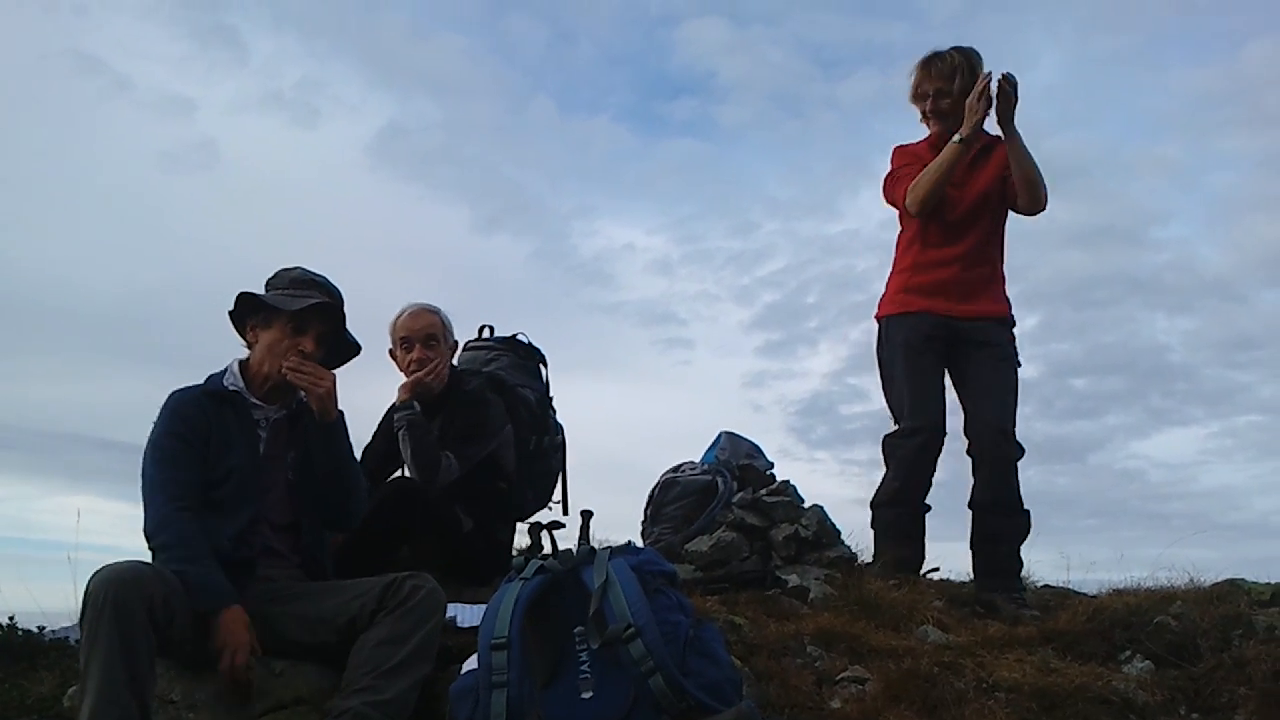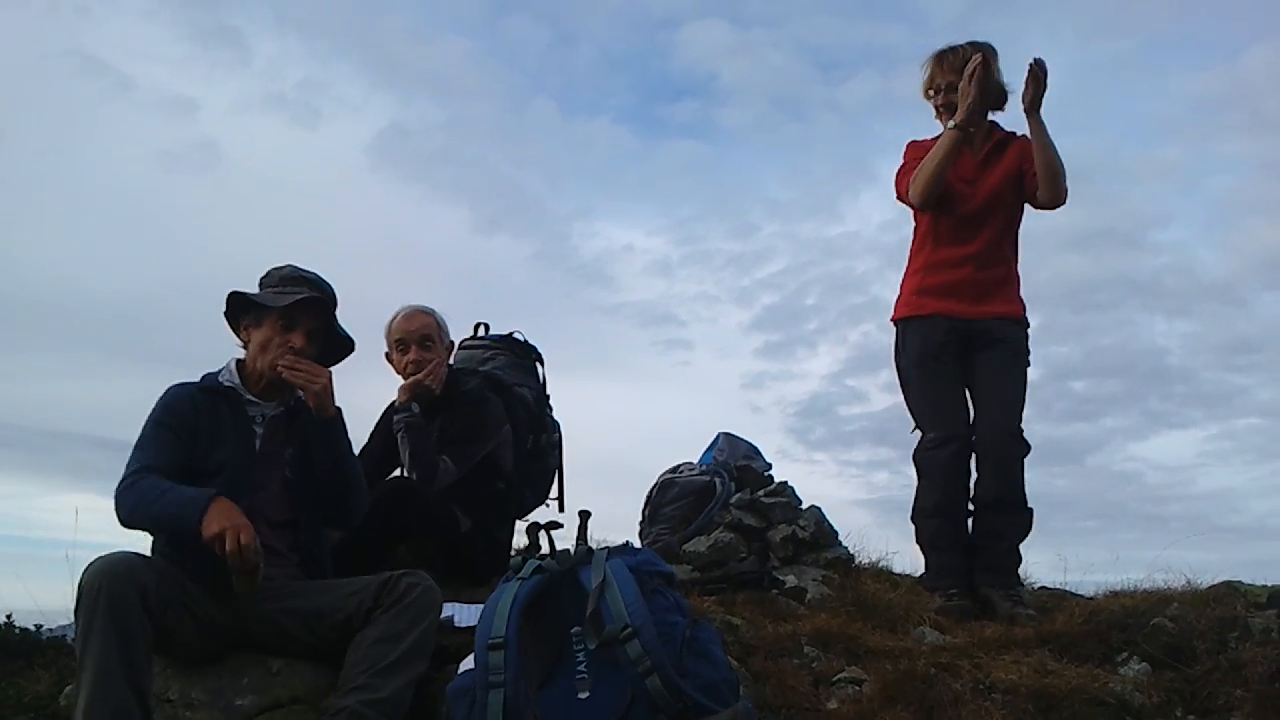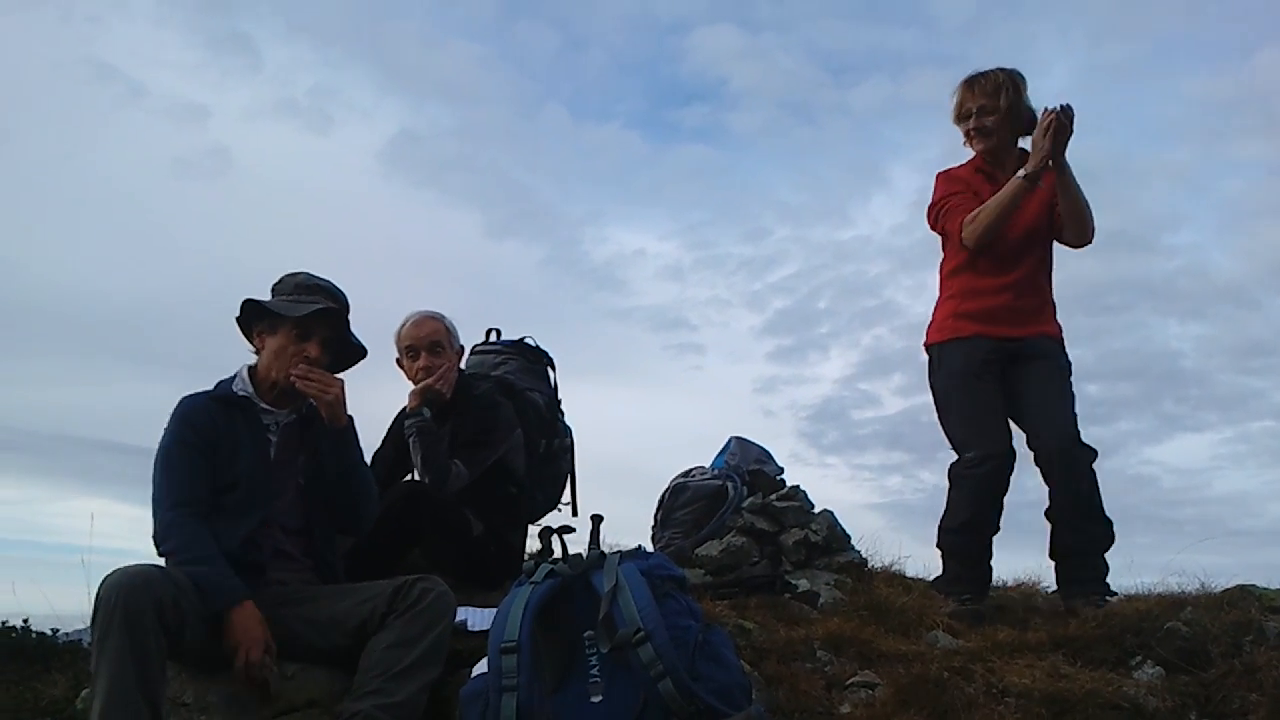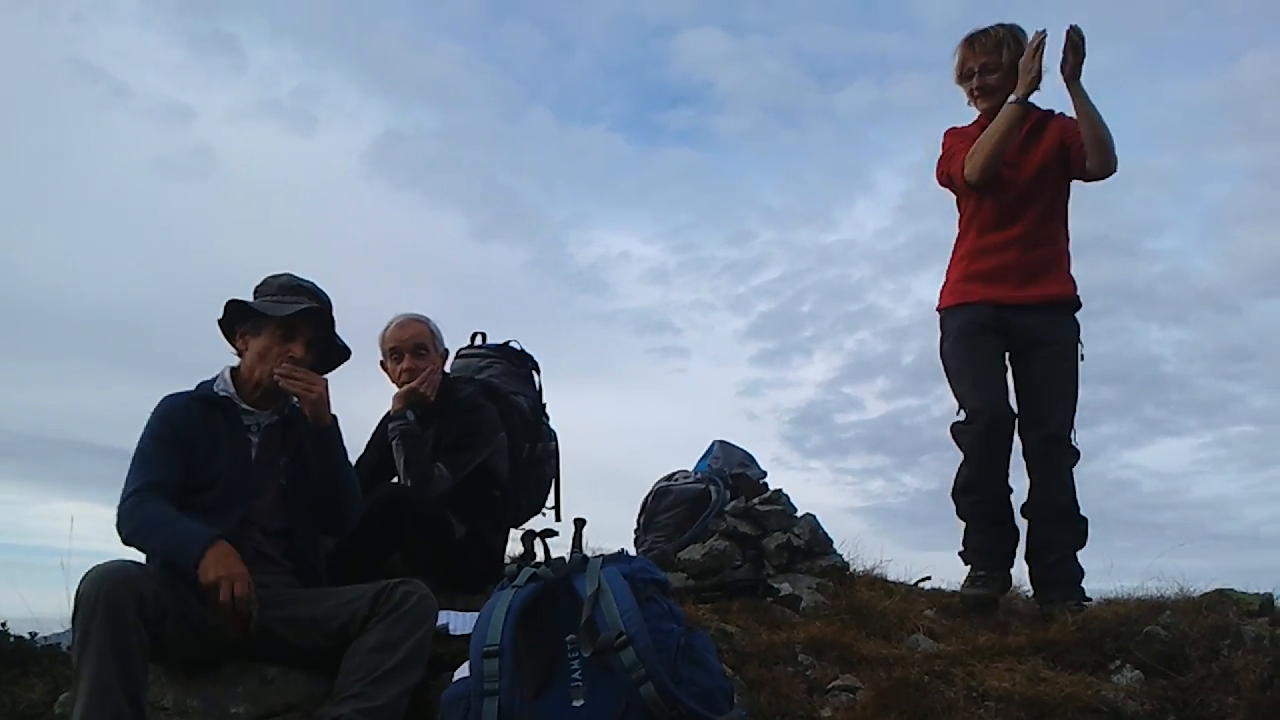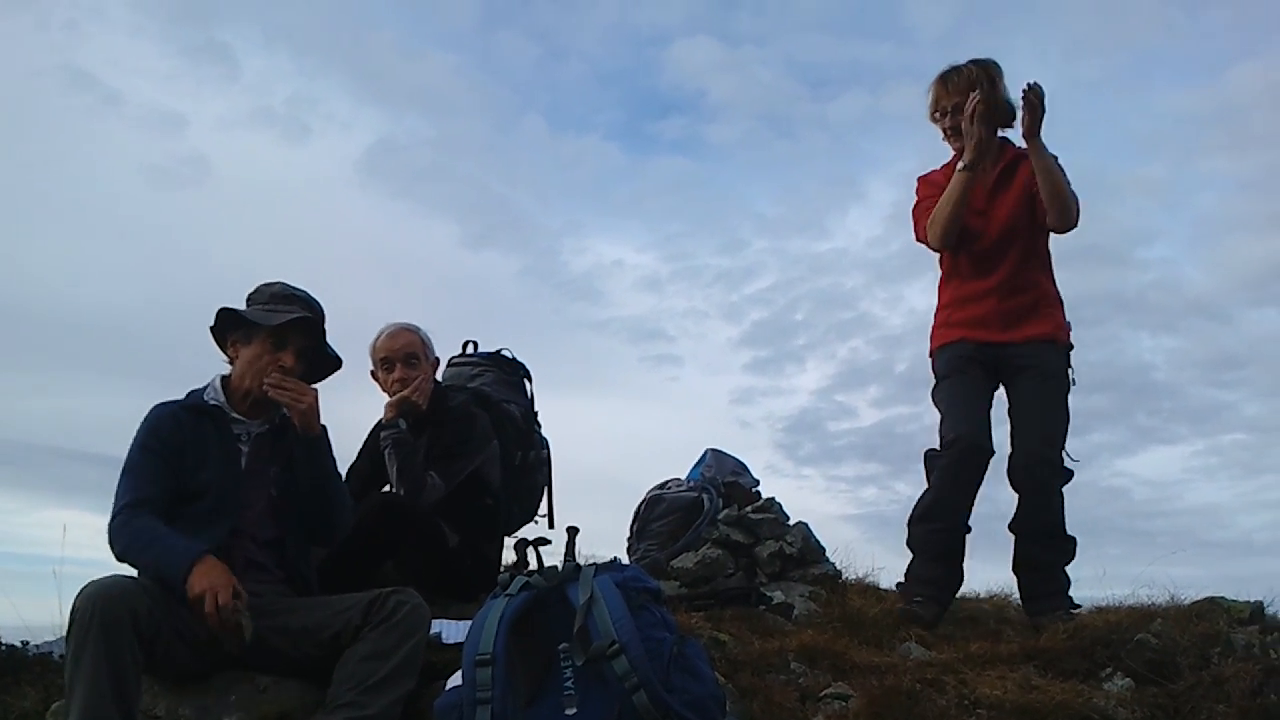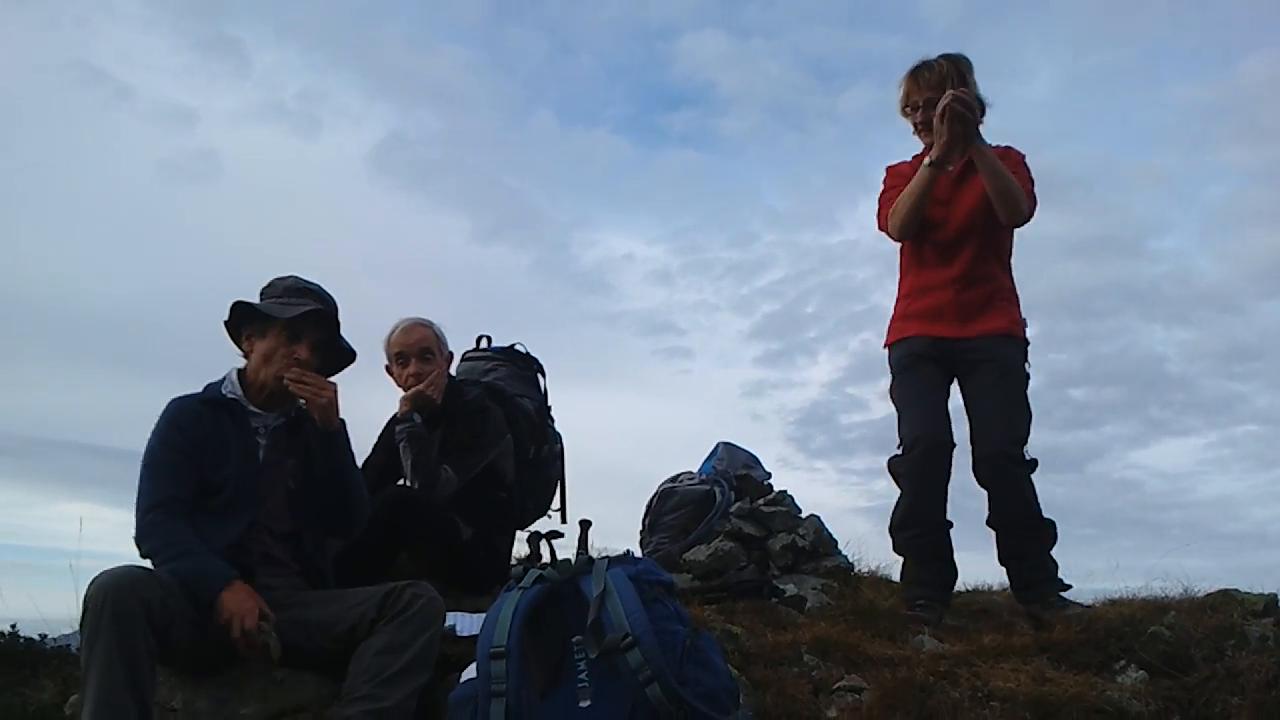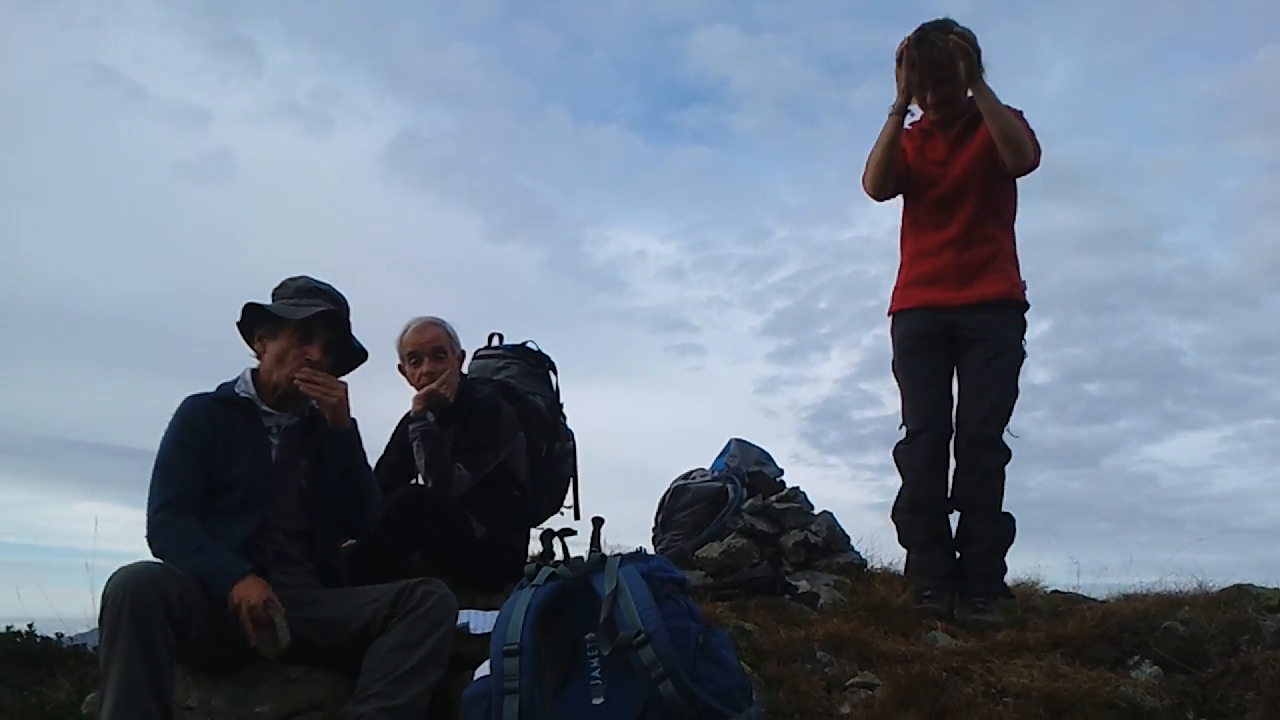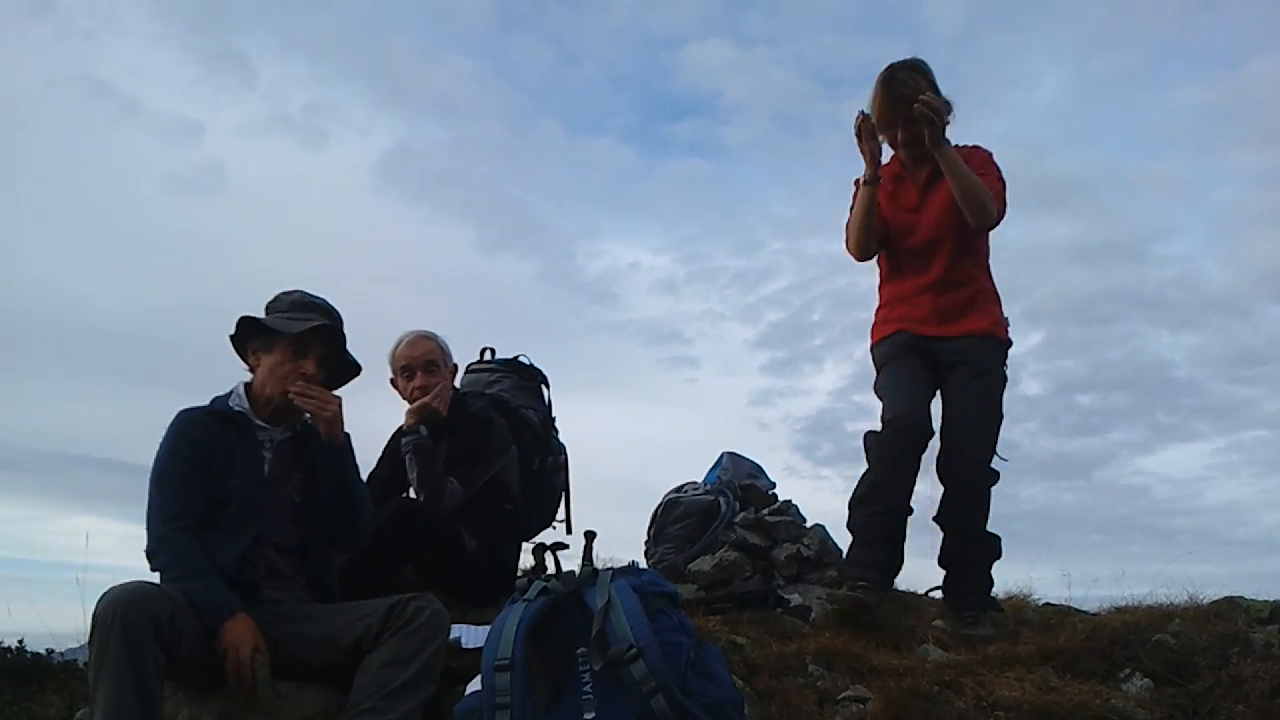
dt=0.3s
person 1, frame 1
left shoulder: (1000, 156)
right shoulder: (909, 156)
left elbow: (1033, 202)
right elbow: (916, 200)
left wrist: (1006, 127)
right wrist: (963, 132)
left hip: (984, 318)
right hip: (911, 314)
left knee: (995, 439)
right knee: (918, 431)
left ankle: (998, 577)
right ankle: (896, 562)
person 1, frame 2
left shoulder: (1015, 151)
right shoulder: (922, 152)
left elbow: (1053, 195)
right elbow: (920, 194)
left wrist: (1034, 115)
right wrist: (959, 122)
left hip: (997, 318)
right hip: (927, 317)
left knee: (1000, 437)
right knee: (945, 440)
left ankle: (995, 573)
right ankle: (948, 578)
person 1, frame 3
left shoulder: (1051, 180)
right shoulder: (952, 183)
left elbow: (1079, 235)
right elbow: (975, 234)
left wrist: (1057, 163)
right wrist: (1029, 169)
left hip: (1035, 340)
right hip: (964, 339)
left knee: (1063, 446)
right knee: (985, 455)
left ankle: (1082, 581)
right ankle: (964, 583)
person 1, frame 4
left shoulder: (1057, 131)
right shoulder: (960, 140)
left elbow: (1102, 164)
right elbow: (978, 171)
left wrist: (1074, 86)
right wrist: (1022, 94)
left hip: (1047, 305)
right hip: (973, 303)
left knee: (1050, 438)
right knee: (987, 419)
left ankle: (1058, 584)
right ankle: (987, 561)
person 1, frame 5
left shoulder: (1033, 166)
right shoulder: (934, 184)
left elbow: (1064, 219)
right elbow: (940, 237)
left wrist: (1035, 141)
right wrist: (972, 159)
left hip: (1035, 339)
right hip: (962, 340)
left knee: (1038, 462)
right knee: (962, 446)
left ankle: (1046, 595)
right ankle: (928, 587)
person 1, frame 6
left shoulder: (1003, 161)
right shoulder: (903, 176)
left elbow: (1018, 213)
right elbow: (898, 227)
left wrist: (974, 145)
right wrist: (939, 155)
left hip: (992, 333)
right hip: (918, 337)
left knee: (1002, 453)
right knee: (923, 447)
left ankle: (1037, 583)
right ankle: (925, 587)
person 1, frame 7
left shoulder: (1000, 124)
right shoulder: (905, 140)
left elbow: (1024, 160)
right elbow: (875, 188)
left wrist: (977, 86)
right wrist: (901, 106)
left hip: (992, 304)
right hip: (920, 306)
left knee: (980, 435)
right knee: (925, 434)
left ankle: (979, 582)
right ankle: (931, 577)
person 1, frame 8
left shoulder: (972, 162)
right shoulder: (876, 184)
left elbow: (987, 217)
right elbow: (860, 249)
left wrist: (940, 148)
right wrist: (872, 170)
left hip: (974, 336)
right hip: (902, 335)
left knee: (967, 461)
right knee: (903, 427)
left ankle: (968, 599)
right ankle: (868, 571)
person 2, frame 1
left shoulder: (315, 423)
right shoulder: (191, 408)
left elbow: (346, 519)
right elbow: (168, 519)
left wrist: (329, 420)
right wrist: (223, 606)
left hip: (293, 600)
right hip: (202, 598)
left knee: (418, 593)
right knee: (122, 585)
person 2, frame 2
left shoulder: (312, 419)
right shoulder: (188, 403)
left elbow: (347, 515)
right elbow: (135, 497)
left wrist: (327, 416)
right wrist: (206, 506)
left hip: (289, 599)
right hip: (197, 590)
left knee: (414, 591)
right knee: (113, 575)
person 2, frame 3
left shoulder: (324, 427)
right shoulder: (201, 413)
left elbow: (358, 523)
right elbow: (176, 523)
left wrist: (338, 426)
right wrist: (234, 604)
left hip: (304, 602)
right hip: (213, 602)
left knee: (427, 597)
right knee: (132, 589)
person 2, frame 4
left shoulder: (307, 428)
right shoulder: (182, 413)
left elbow: (342, 524)
right elbow: (138, 512)
left wrist: (322, 425)
right wrist: (205, 547)
left hip: (285, 605)
right hip: (193, 598)
left knee: (410, 599)
right knee: (112, 584)
person 2, frame 5
left shoulder: (298, 438)
right shoulder: (172, 423)
left elbow: (332, 533)
right elbow: (129, 523)
left wrist: (311, 436)
right wrist: (194, 561)
left hip: (278, 614)
right hip: (184, 609)
left knee: (402, 609)
right knee: (107, 600)
person 2, frame 6
left shoulder: (314, 431)
right shoulder: (190, 416)
left elbow: (349, 527)
right elbow: (157, 525)
left wrist: (331, 429)
right wrist: (224, 588)
left hip: (293, 606)
right hip: (202, 603)
left knee: (417, 601)
right knee: (120, 590)
person 2, frame 7
left shoulder: (326, 430)
right shoulder: (203, 415)
left elbow: (362, 525)
right elbow: (168, 524)
left wrist: (341, 428)
right wrist: (236, 579)
left hip: (307, 604)
right hip: (216, 599)
left knee: (430, 599)
right knee: (139, 584)
person 2, frame 8
left shoulder: (319, 444)
right shoulder: (197, 428)
left elbow: (353, 540)
right elbow: (169, 539)
left wrist: (336, 443)
right wrist: (228, 617)
left hip: (298, 622)
right hip: (209, 618)
left knee: (423, 615)
right knee: (128, 605)
person 3, frame 1
left shoulder: (479, 403)
right shoulder: (405, 410)
left elbow: (429, 478)
right elbow: (362, 481)
left wrist: (407, 406)
left hip: (479, 549)
right hip: (429, 541)
left knee: (402, 494)
person 3, frame 2
left shoulder: (478, 402)
right shoulder: (401, 410)
left elbow: (428, 480)
left wrist: (408, 408)
left hip: (477, 549)
right hip: (426, 539)
left knee: (399, 492)
person 3, frame 3
left shoulder: (489, 406)
right shoulder: (414, 415)
left elbow: (440, 485)
left wrist: (418, 414)
left hip: (490, 553)
right hip: (439, 545)
left knee: (412, 496)
person 3, frame 4
left shoulder: (472, 409)
right shoulder: (399, 418)
left elbow: (423, 488)
left wrist: (402, 417)
left hip: (471, 557)
right hip: (421, 548)
left knee: (394, 499)
person 3, frame 5
left shoulder: (464, 417)
right shoulder: (391, 426)
left elbow: (416, 497)
right elbow: (349, 500)
left wrist: (394, 425)
left hip: (464, 565)
right hip: (415, 557)
left knee: (387, 508)
person 3, frame 6
left shoulder: (478, 411)
right shoulder: (404, 421)
left elbow: (431, 491)
left wrist: (410, 420)
left hip: (479, 557)
right hip: (430, 548)
left knee: (400, 501)
person 3, frame 7
left shoulder: (490, 409)
right shoulder: (417, 419)
left elbow: (445, 489)
right elbow: (378, 493)
left wrist: (423, 419)
left hip: (492, 555)
right hip: (444, 549)
left knee: (413, 500)
person 3, frame 8
left shoulder: (483, 423)
right shoulder: (409, 433)
left elbow: (438, 502)
right elbow: (370, 506)
left wrist: (416, 433)
left hip: (484, 569)
right hip: (436, 561)
left knee: (405, 514)
